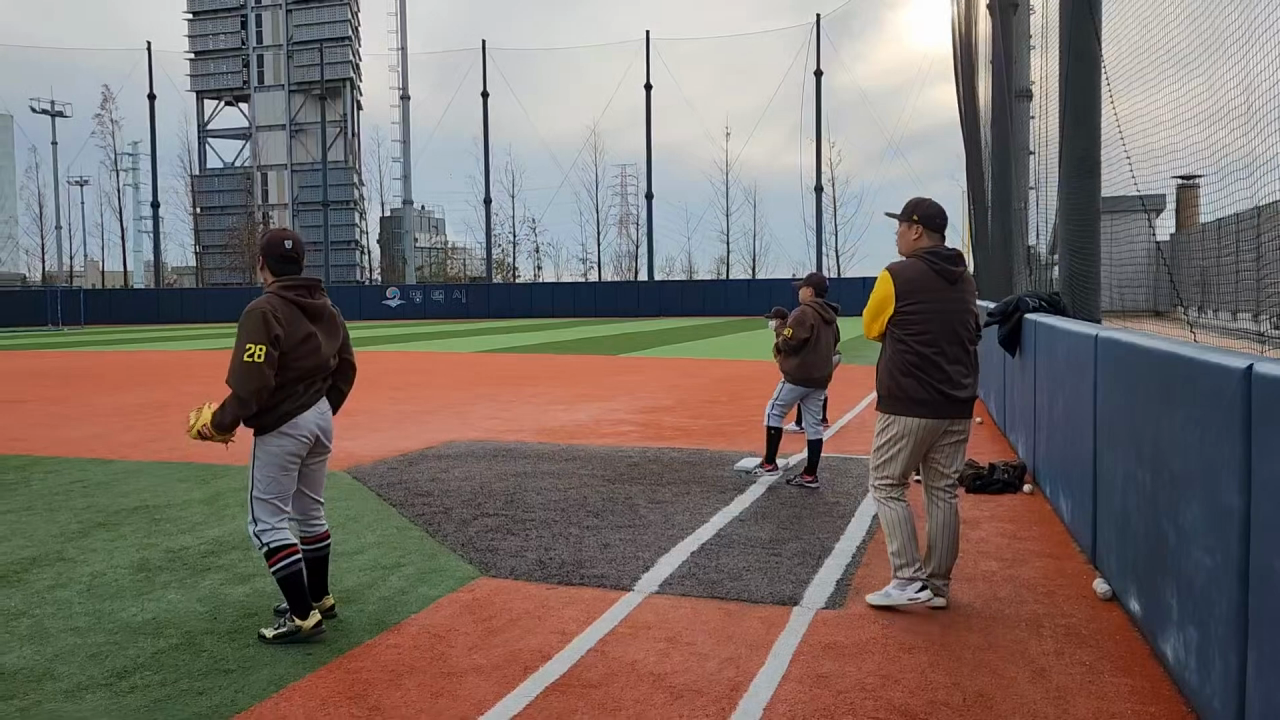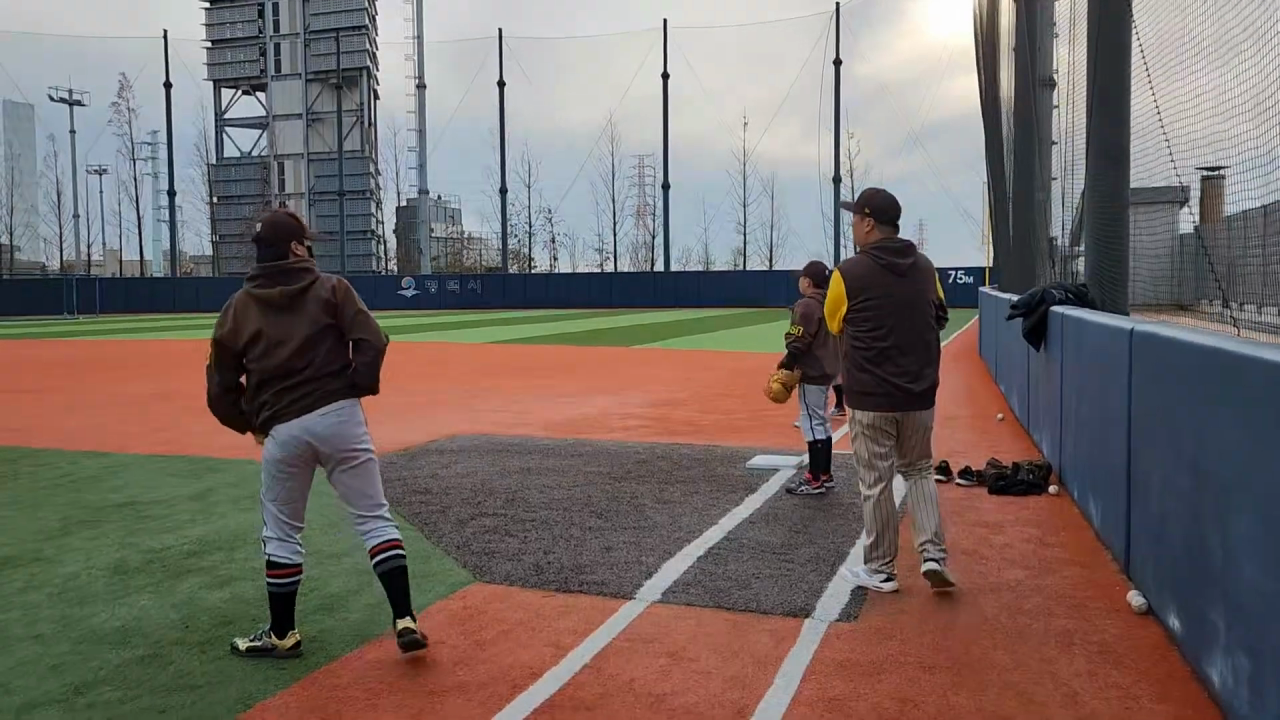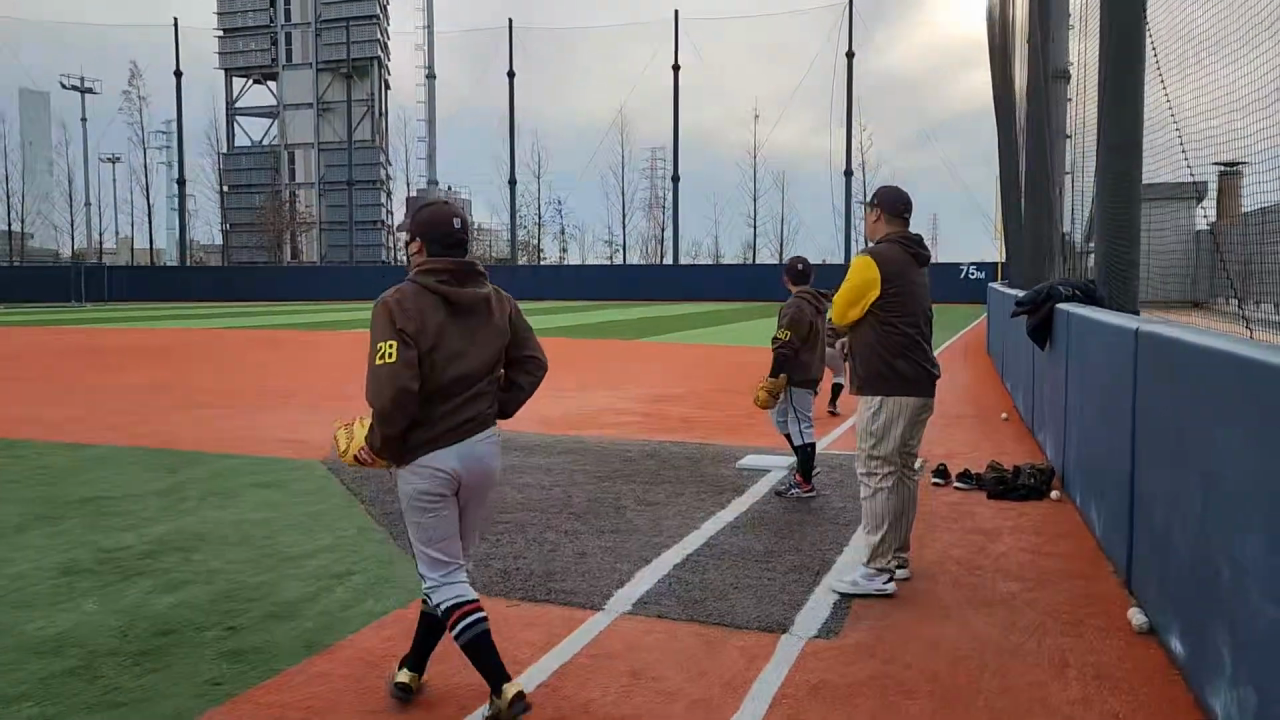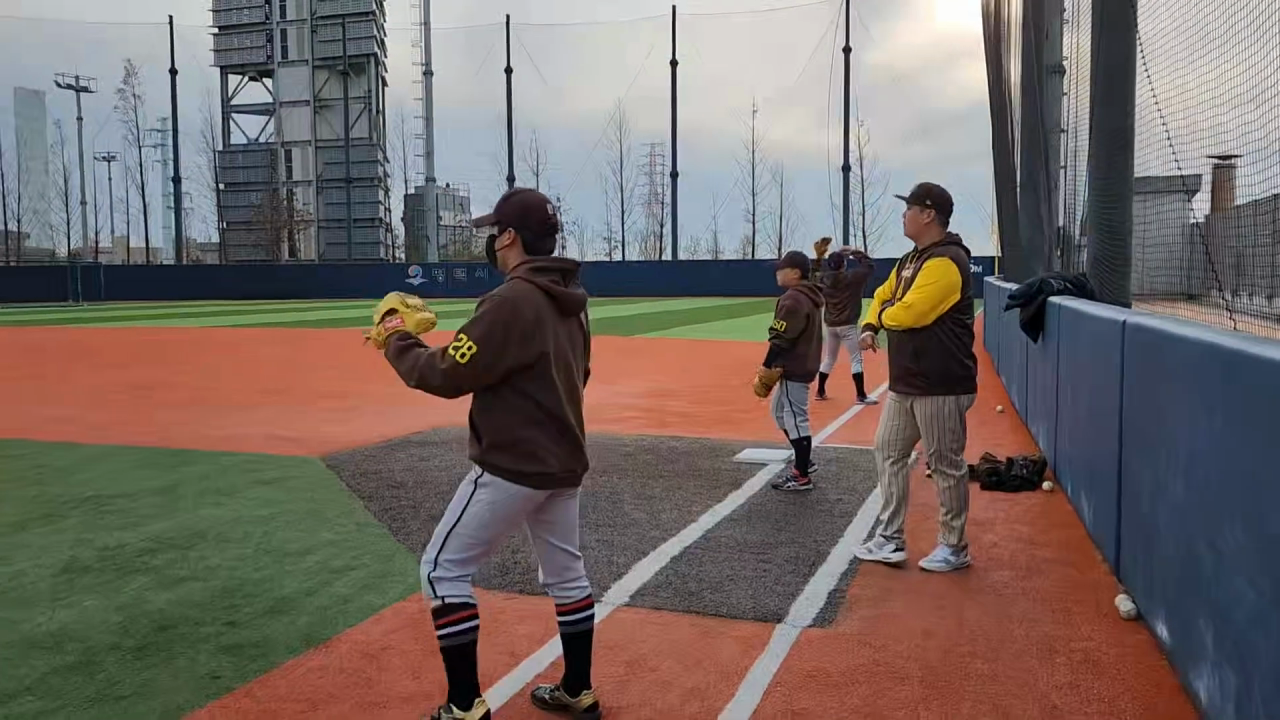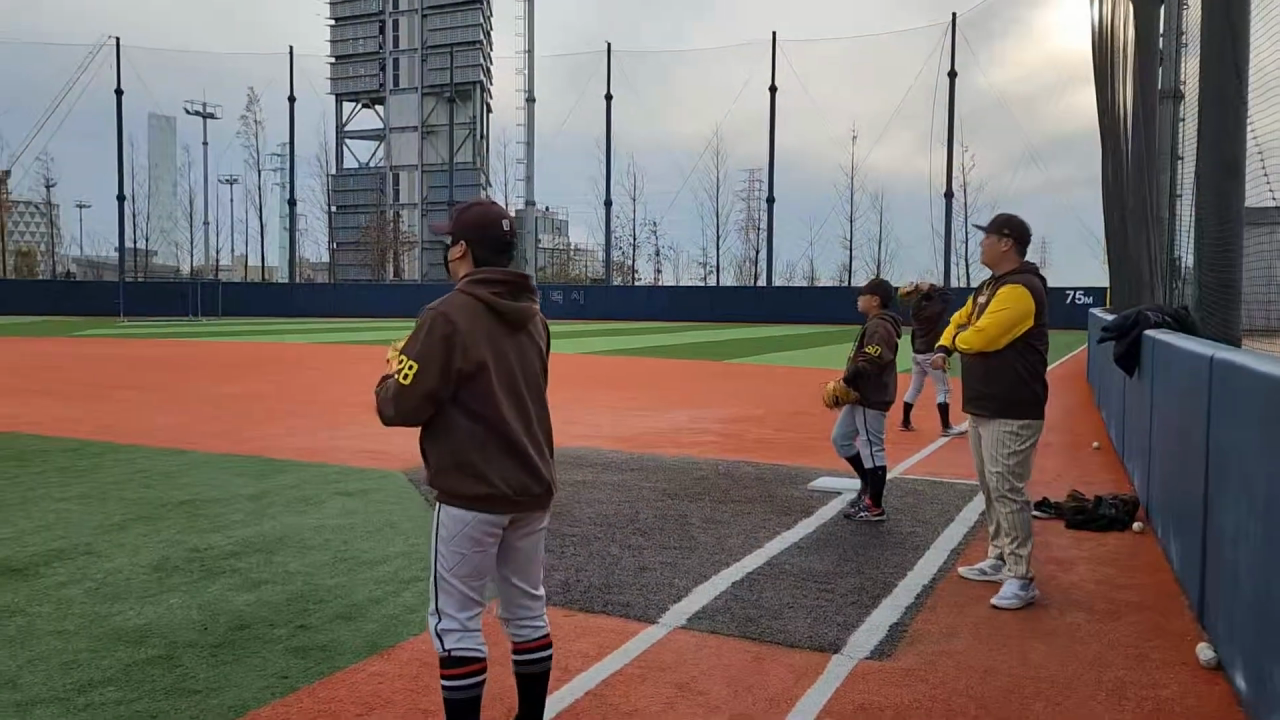
dt=1s
person 1, frame 1
left shoulder: (262, 311)
right shoulder: (326, 308)
left elbow: (253, 384)
right elbow: (346, 368)
left wrist: (220, 422)
left hip: (281, 427)
right hip: (320, 419)
left knee: (268, 522)
right knee: (310, 512)
left ankle: (303, 615)
right ankle: (319, 598)
person 1, frame 2
left shoulder: (237, 308)
right shoulder: (332, 289)
left elbow: (220, 391)
right elbow: (371, 343)
left wrist: (252, 423)
right wrist: (359, 388)
left hip: (283, 431)
right hip: (341, 418)
left knee: (281, 534)
right knee: (374, 518)
left ankle: (281, 634)
right ankle: (404, 620)
person 1, frame 3
left shoulder: (398, 302)
right shoulder: (497, 300)
left elbow: (393, 390)
right elbow: (531, 364)
left wrist: (378, 444)
right wrist: (492, 408)
left hip: (424, 458)
right hip: (482, 449)
left knee: (441, 574)
right knee: (453, 564)
right ankle: (411, 669)
person 1, frame 4
left shoulder: (509, 301)
right shoulder: (571, 302)
left elbow: (447, 375)
left wrist: (399, 343)
left hip: (509, 467)
right hip: (563, 463)
left knee: (444, 569)
right knee: (567, 574)
person 1, frame 5
left shoulder: (447, 316)
right shoulder: (533, 316)
left elbow: (404, 407)
left wrist: (390, 381)
left hip: (472, 494)
right hip: (532, 490)
left knee: (455, 620)
right knee: (527, 610)
person 2, frame 1
left shoulder: (896, 276)
right shoulder: (965, 280)
left elbow: (872, 328)
left hip: (907, 406)
right hip: (956, 406)
left knee: (888, 485)
right knee: (943, 492)
left ankle: (909, 579)
right ankle: (937, 583)
person 2, frame 2
left shoulder: (849, 273)
right shoulder: (925, 267)
left elbow: (834, 324)
right elbow: (940, 318)
left hip: (871, 397)
right hip: (919, 395)
left knee: (875, 484)
right knee: (918, 473)
left ankle: (880, 570)
right ankle: (933, 553)
person 2, frame 3
left shoulder: (872, 260)
right shoulder: (916, 262)
left elbow: (841, 313)
left wrist: (856, 313)
right wrist: (865, 324)
left hip: (887, 387)
right hip: (918, 385)
left knee: (876, 474)
right knee: (902, 472)
left ankle: (877, 571)
right ankle: (897, 557)
person 2, frame 4
left shoulder: (946, 262)
right shoulder: (910, 260)
left elbow: (909, 313)
right elbow: (883, 296)
left wrist: (883, 314)
right wrist: (870, 327)
left hip: (941, 386)
right hip: (905, 383)
left knee: (946, 466)
right knee: (889, 454)
left ankle: (954, 547)
right ankle: (890, 540)
person 2, frame 5
left shoulder: (1021, 289)
right shoulder: (989, 287)
left elbow: (981, 337)
right elbow: (960, 321)
left wrist: (956, 339)
right wrist: (943, 349)
left hip: (1012, 411)
right hip: (983, 406)
left knee: (1007, 490)
right knee: (990, 488)
left ankle: (1021, 579)
right ankle: (999, 560)
person 3, frame 1
left shoulder: (803, 313)
right shoulder: (831, 317)
left elbow: (788, 343)
left wrist: (780, 330)
left hip: (798, 376)
right hip: (820, 379)
left knee: (774, 412)
right knee: (814, 425)
left ankle: (769, 463)
right ankle: (810, 475)
person 3, frame 2
left shoulder: (806, 306)
left elbow: (797, 344)
left wrist: (787, 370)
left hip: (812, 373)
right hip: (827, 371)
left knee: (811, 423)
right knee: (821, 422)
left ankle: (814, 480)
right ankle: (825, 474)
person 3, frame 3
left shoulder: (795, 307)
right shoulder: (816, 304)
left elbow: (784, 348)
left wrist: (772, 379)
left hip: (797, 376)
right hip: (808, 372)
left knee: (800, 425)
right knee: (782, 416)
left ankle: (804, 483)
right ankle: (805, 465)
person 3, frame 4
left shoulder: (792, 299)
right shoulder: (810, 298)
left elbow: (781, 337)
left wrist: (766, 367)
left hip: (793, 368)
right hip: (802, 365)
left knee: (795, 418)
right knee: (781, 412)
left ankle: (801, 476)
right ankle: (803, 461)
person 3, frame 5
left shoulder: (879, 327)
right shoulder: (876, 325)
left elbow: (869, 364)
left wrist: (845, 381)
right wrist: (847, 383)
left hip: (871, 398)
right hip: (860, 395)
left knee: (871, 448)
right knee: (840, 438)
left ankle: (874, 507)
right ankle: (869, 484)
